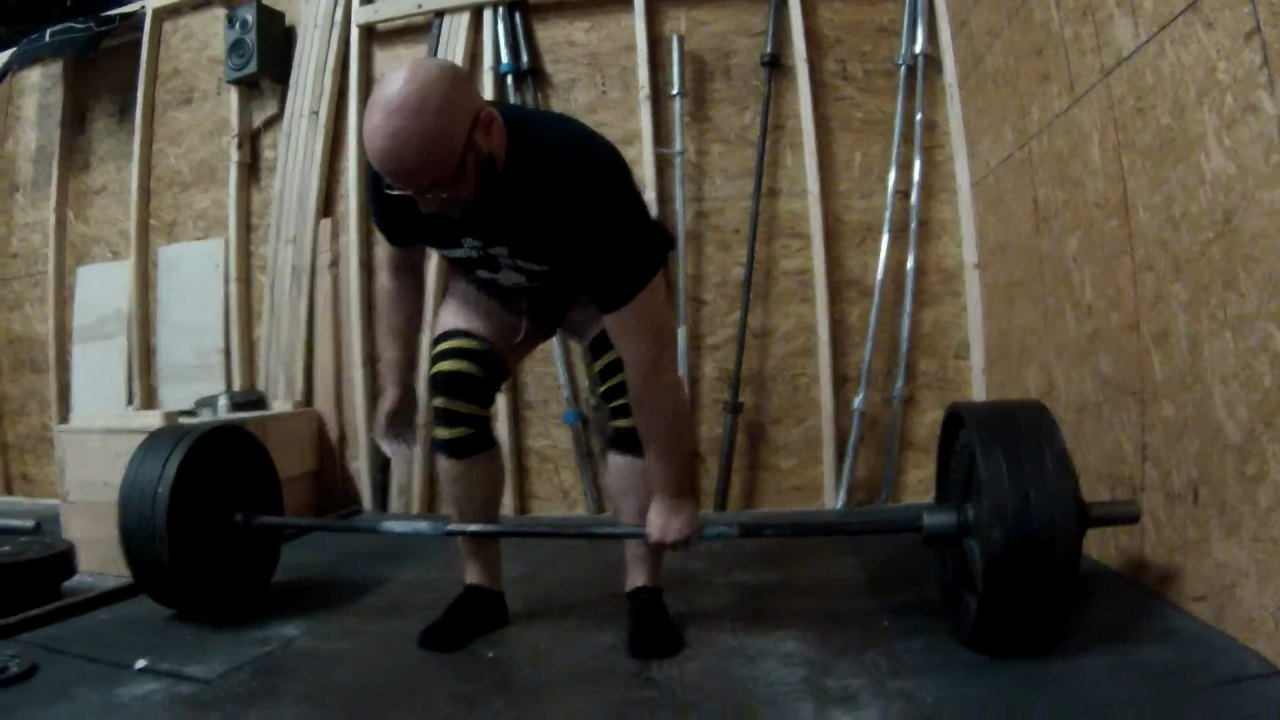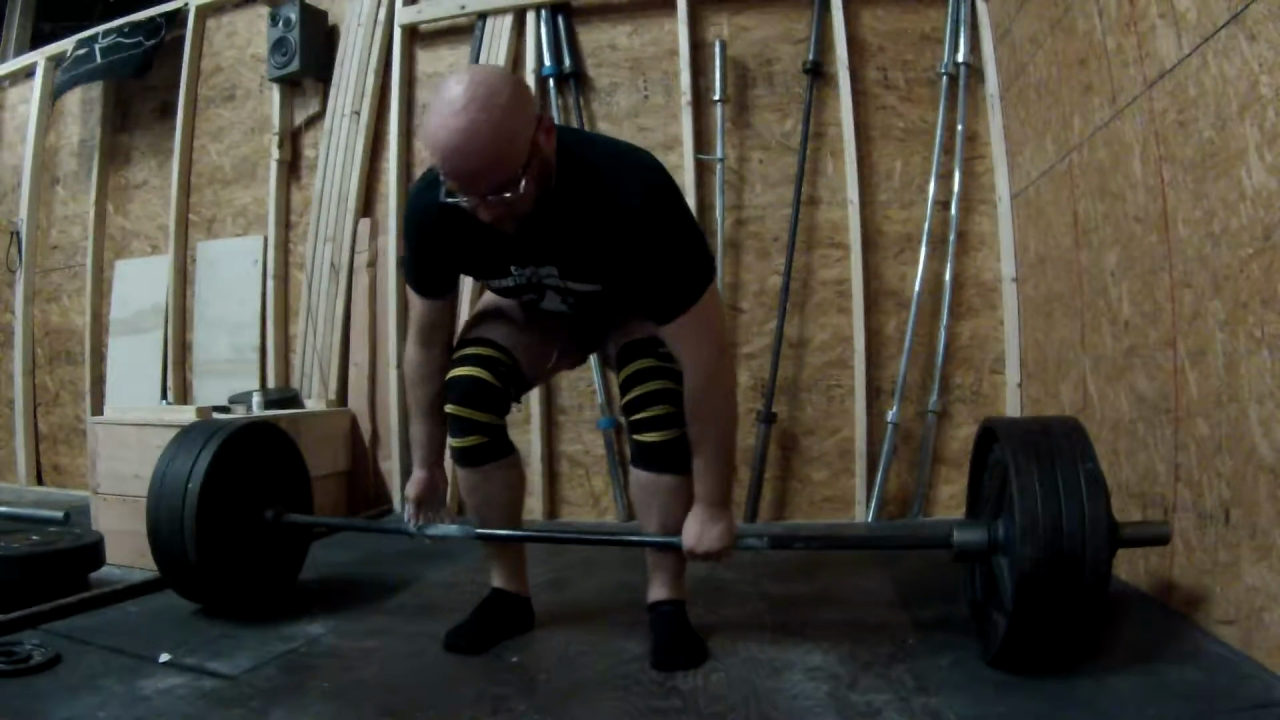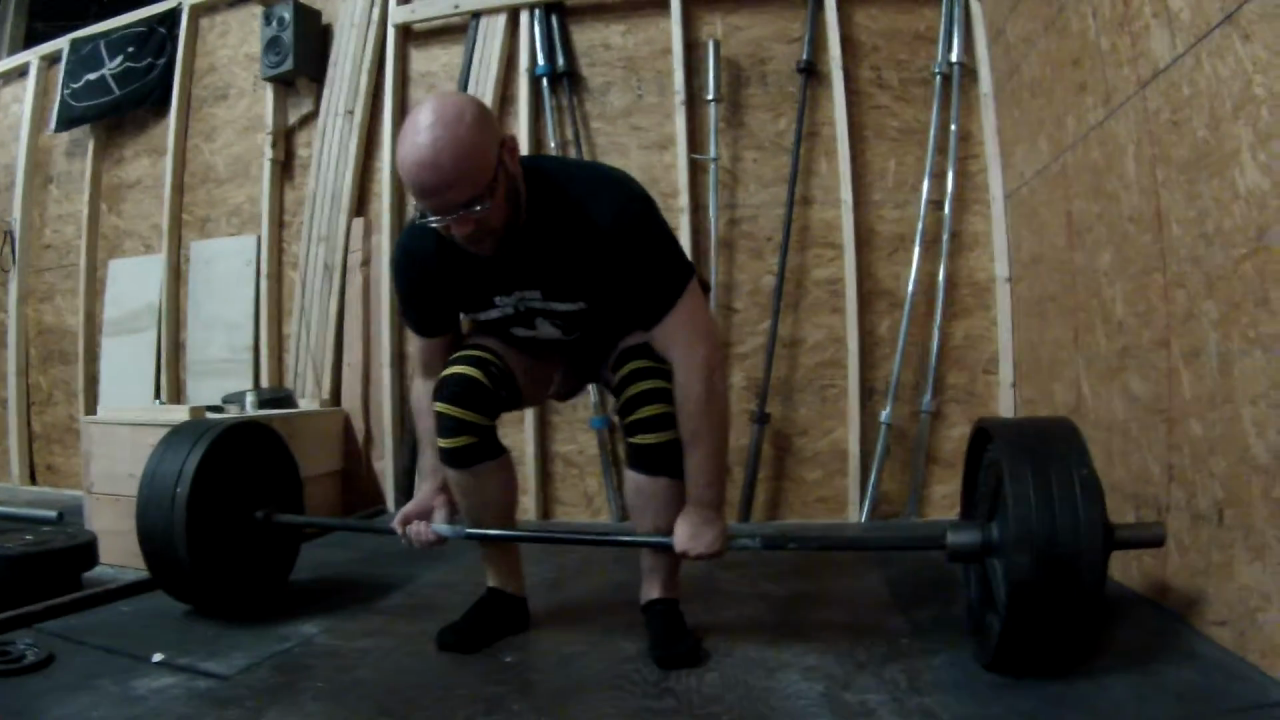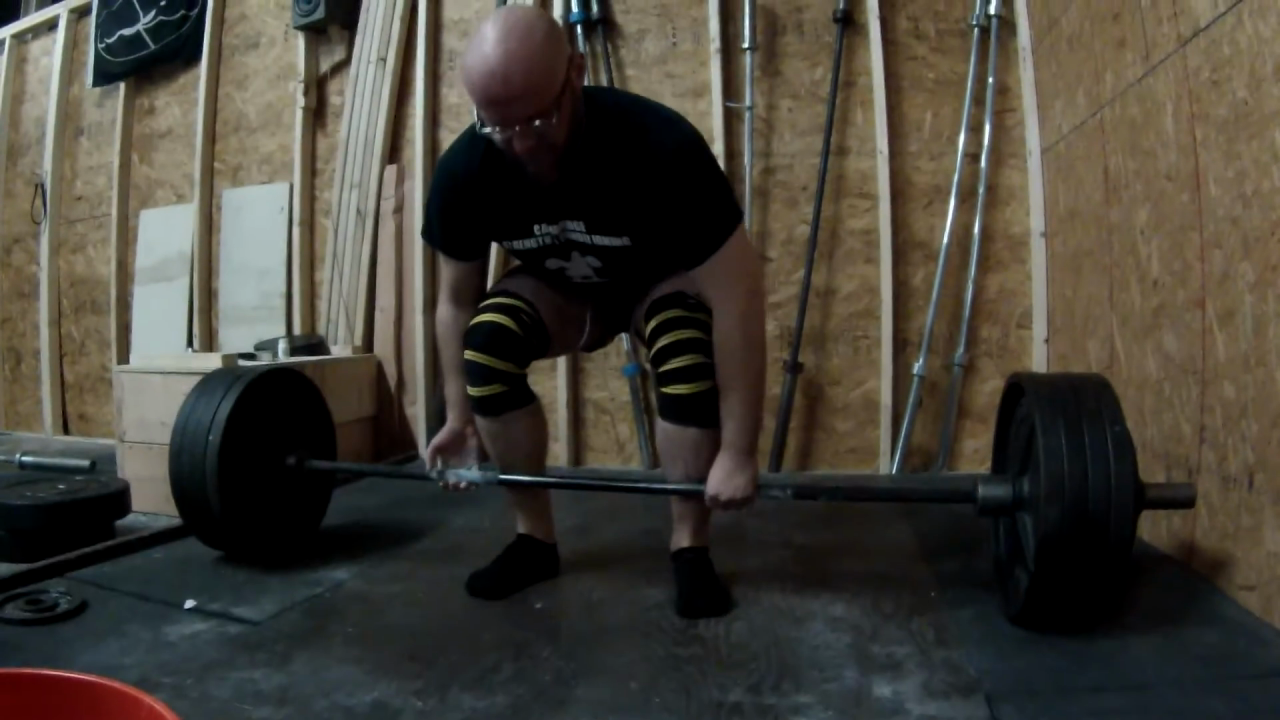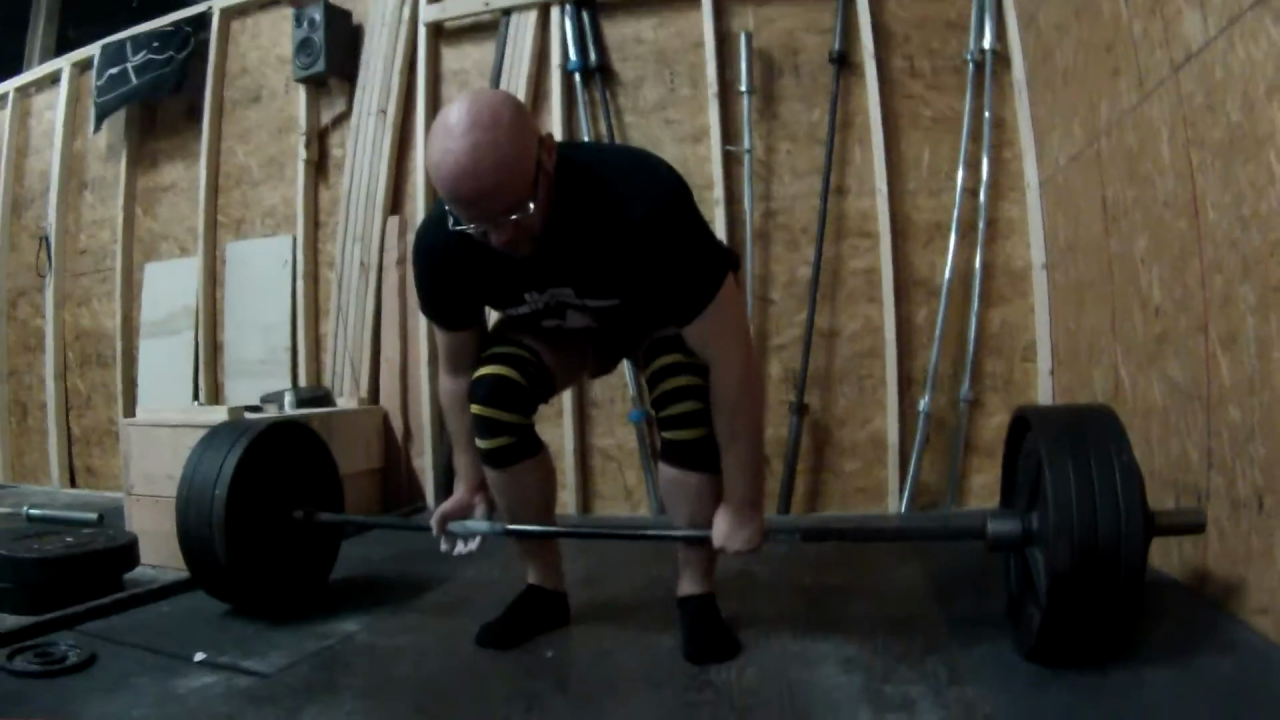
dt=1s
person 1, frame 1
left shoulder: (581, 181)
right shoulder: (397, 171)
left elbow: (649, 355)
right elbow: (399, 271)
left wrist: (674, 497)
right wrist: (396, 383)
left hip: (597, 278)
right hip: (491, 282)
left knee: (629, 394)
right knee: (451, 399)
left ankle: (643, 592)
right ankle: (482, 588)
person 1, frame 2
left shoulder: (631, 194)
right shoulder: (432, 209)
left elbow: (707, 358)
right elbow: (426, 340)
left wrist: (711, 506)
right wrist: (426, 465)
left hip: (633, 305)
right hip: (531, 308)
left knee: (657, 404)
right knee: (467, 397)
left ankle: (665, 599)
right ankle: (509, 591)
person 1, frame 3
left shoulder: (606, 210)
right shoulder: (420, 251)
left elbow: (699, 359)
right elbow: (428, 375)
left wrist: (703, 508)
right wrist: (431, 486)
left hip: (625, 333)
right hip: (524, 346)
left knee: (657, 403)
right knee: (456, 400)
left ankle: (660, 599)
right ankle: (504, 591)
person 1, frame 4
left shoulder: (659, 146)
right shoulder: (463, 171)
left elbow: (736, 298)
right elbow: (456, 299)
left wrist: (737, 452)
right wrist: (458, 414)
left hip: (660, 278)
right hip: (562, 288)
left knee: (688, 353)
right knee: (486, 344)
left ankle: (689, 547)
right ankle: (535, 538)
person 1, frame 5
left shoulder: (641, 201)
right shoulder: (440, 244)
left elbow: (730, 358)
right elbow: (456, 370)
left wrist: (741, 504)
right wrist: (469, 483)
left hip: (661, 311)
right hip: (556, 324)
left knee: (687, 399)
right knee: (493, 394)
left ankle: (695, 593)
right ankle: (545, 587)
